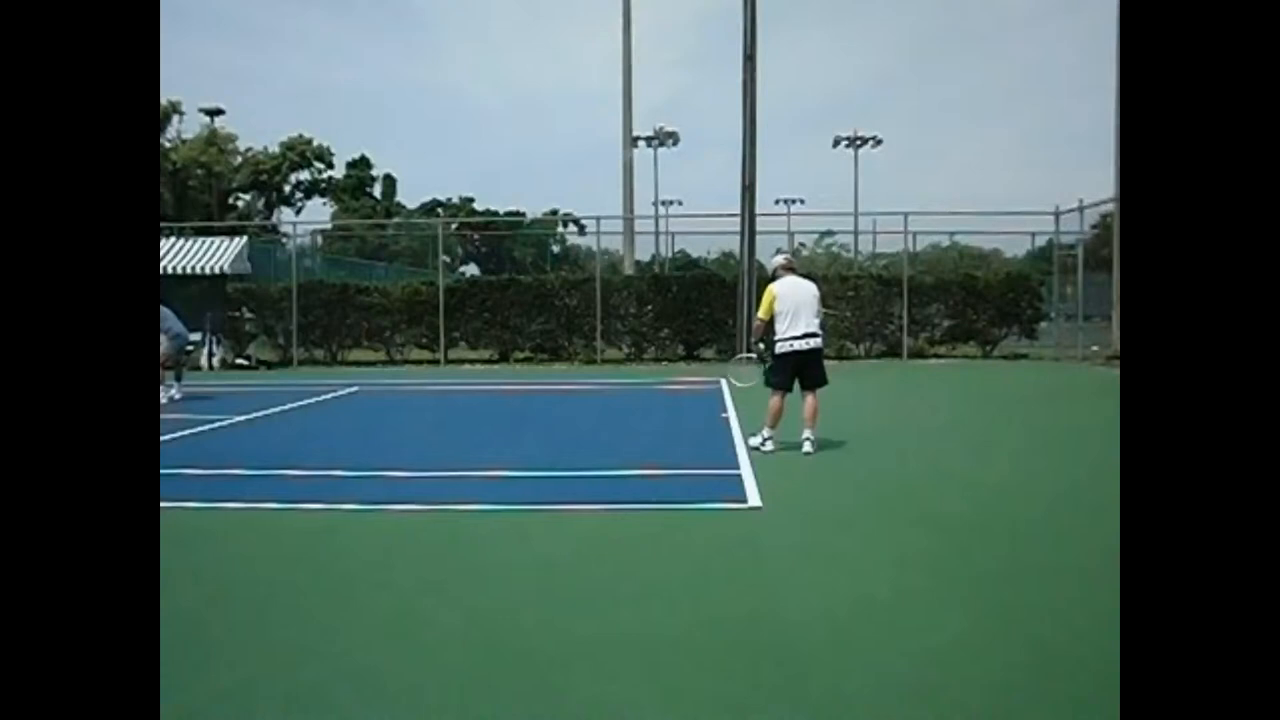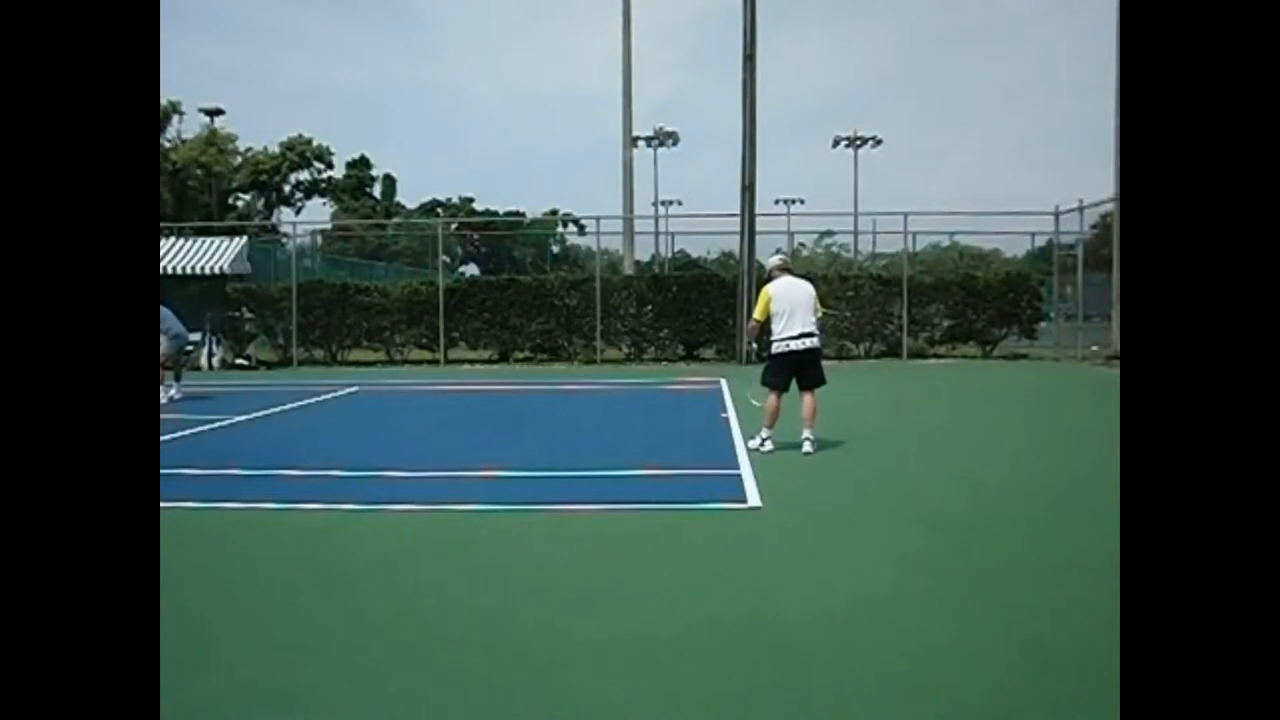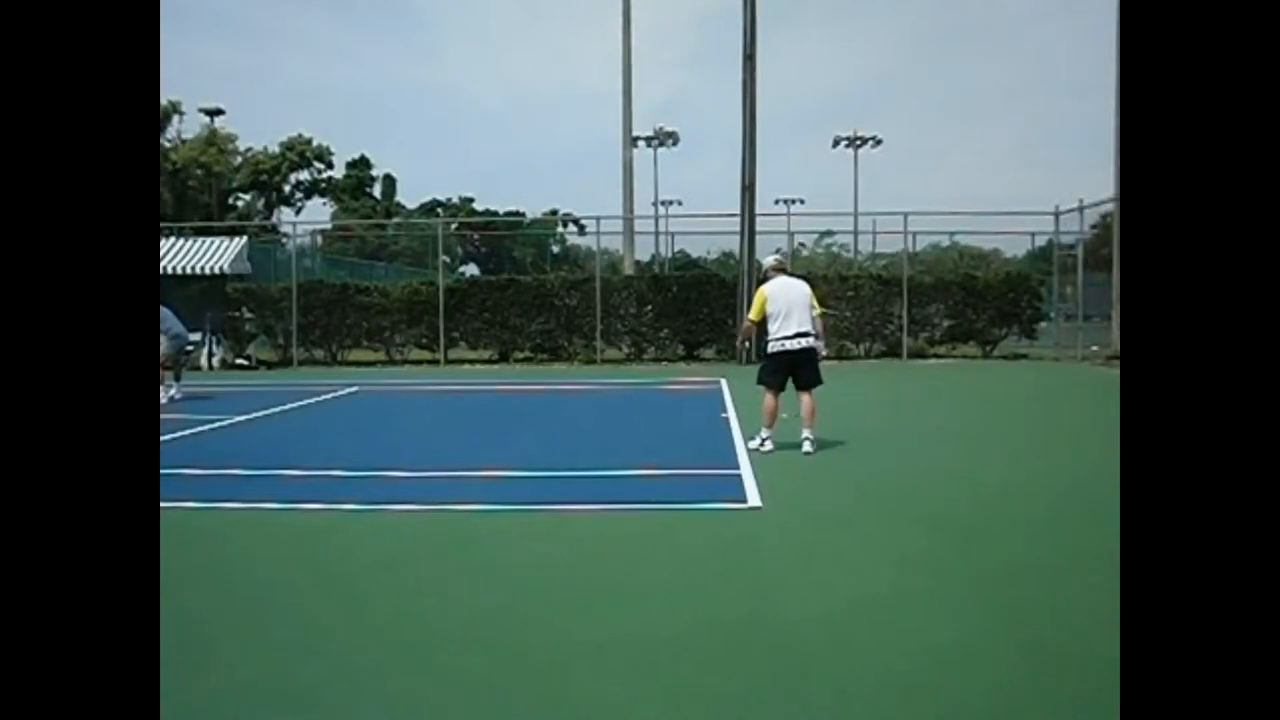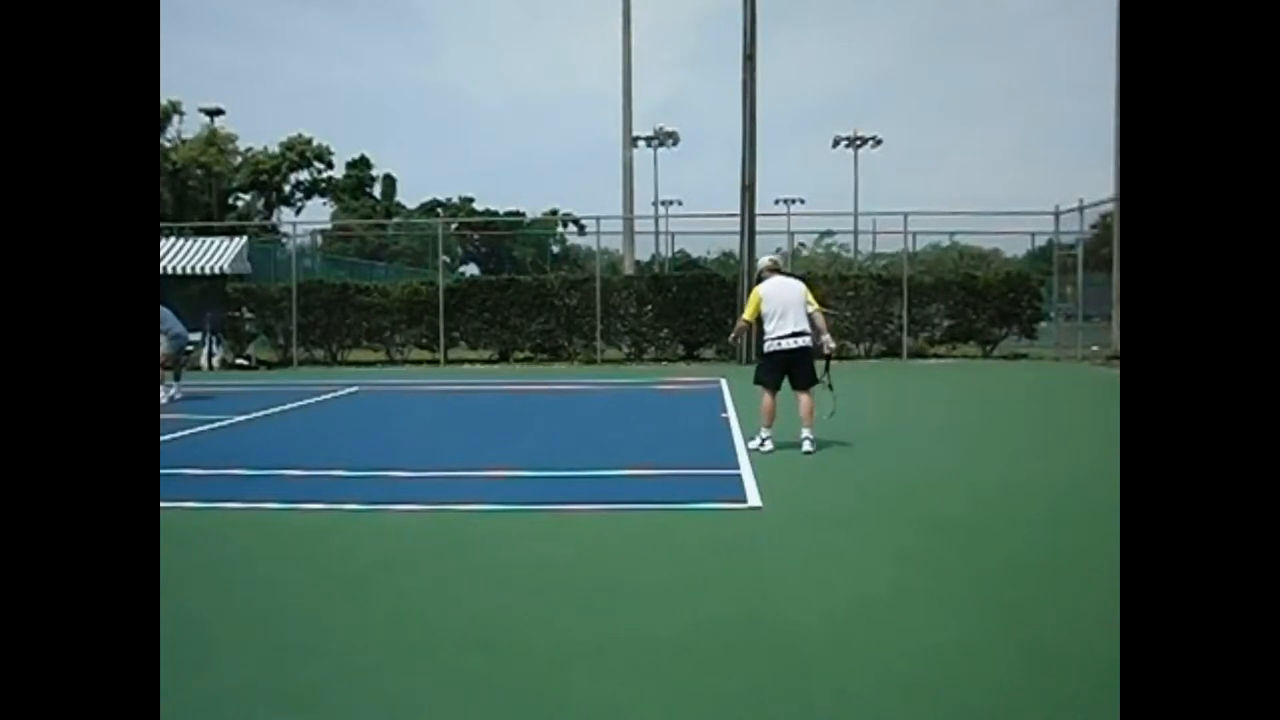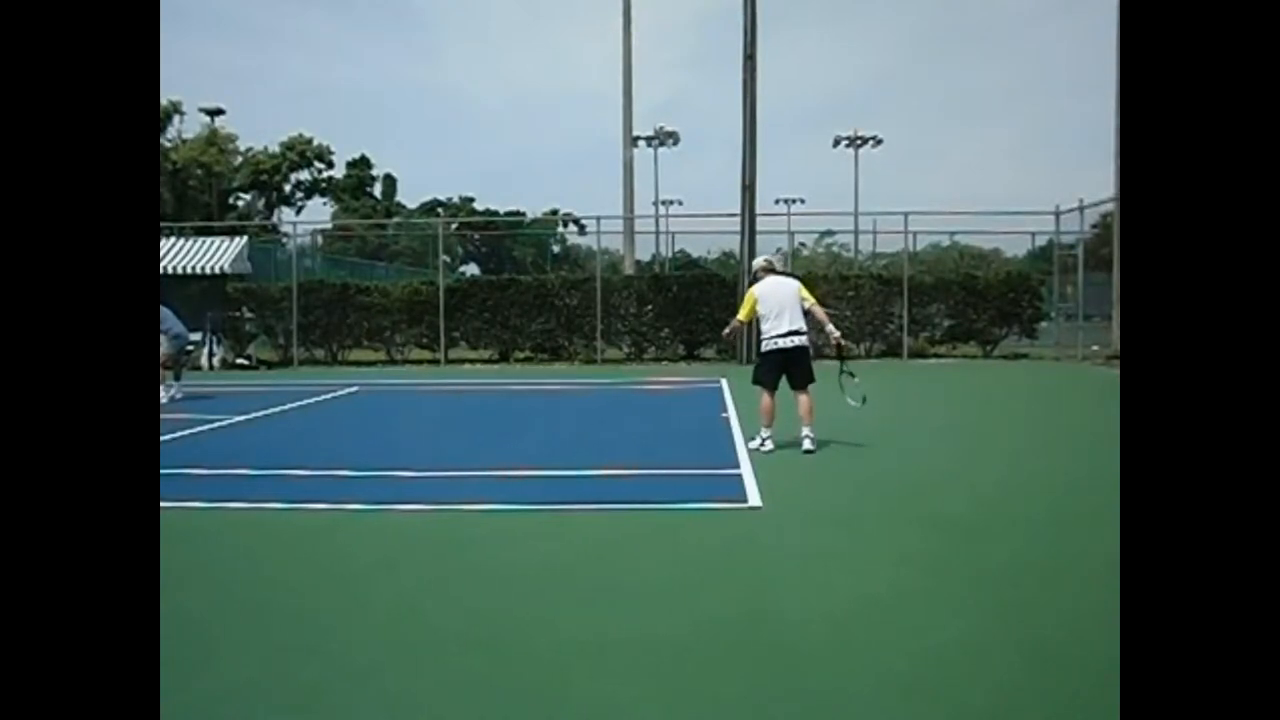
dt=0.5s
person 1, frame 1
left shoulder: (774, 288)
right shoulder: (812, 286)
left elbow: (760, 322)
right elbow: (818, 317)
left wrist: (756, 340)
left hip: (786, 346)
right hip: (812, 344)
left knee: (778, 393)
right knee: (809, 392)
left ankle: (766, 437)
right ankle: (808, 438)
person 1, frame 2
left shoulder: (770, 288)
right shoulder: (808, 286)
left elbow: (755, 323)
right elbow: (817, 317)
left wrist: (750, 340)
left hip: (783, 346)
right hip: (809, 344)
left knee: (774, 393)
right knee: (808, 392)
left ankle: (765, 437)
right ankle: (808, 438)
person 1, frame 3
left shoulder: (765, 289)
right shoulder: (804, 286)
left elbow: (750, 323)
right elbow: (816, 317)
left wrist: (742, 339)
right wrist: (820, 343)
left hip: (779, 346)
right hip: (805, 345)
left knee: (771, 392)
right knee: (805, 392)
left ankle: (765, 438)
right ankle: (807, 437)
person 1, frame 4
left shoulder: (760, 289)
right shoulder: (799, 285)
left elbow: (745, 322)
right elbow: (815, 313)
left wrist: (734, 336)
right wrist: (825, 337)
left hip: (776, 346)
right hip: (802, 344)
left knee: (769, 391)
right knee: (803, 391)
left ankle: (765, 438)
right ankle: (807, 437)
person 1, frame 5
left shoulder: (756, 290)
right shoulder: (794, 283)
left elbow: (740, 322)
right elbow: (813, 307)
left wrist: (728, 331)
right wrist: (830, 328)
left hip: (773, 345)
right hip: (798, 343)
left knee: (767, 391)
right knee: (802, 391)
left ankle: (765, 437)
right ankle: (807, 436)
